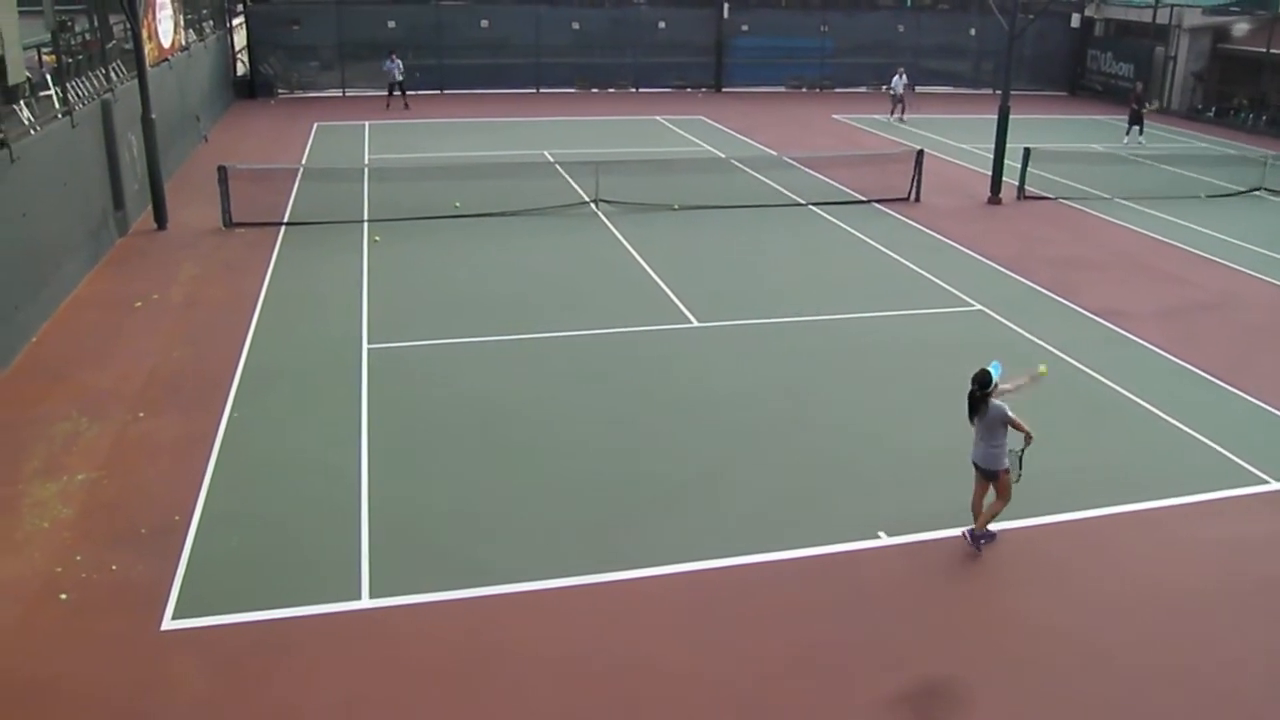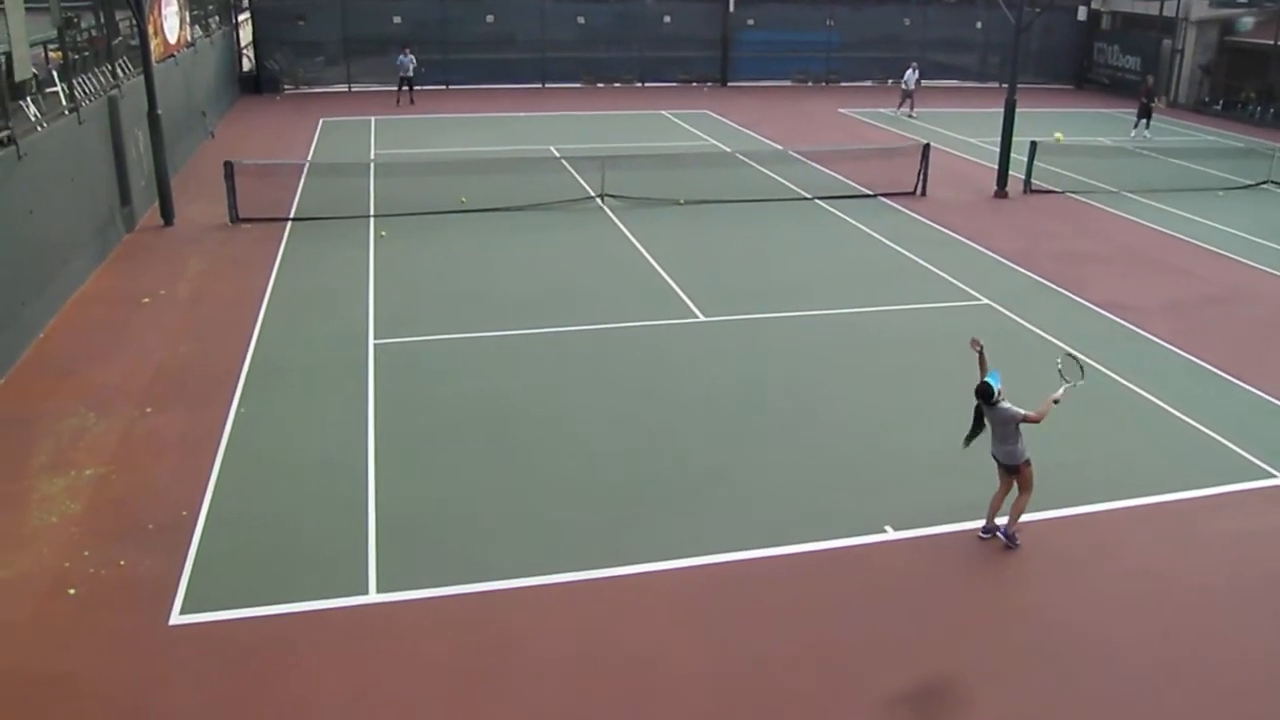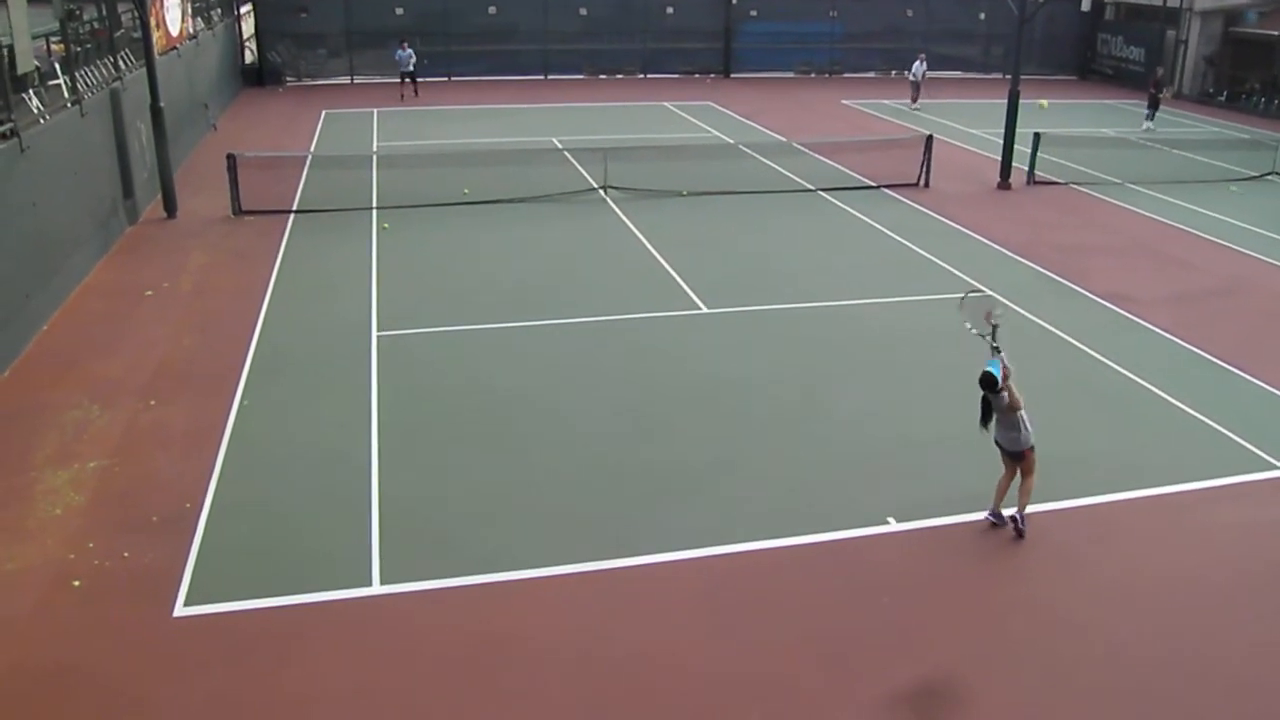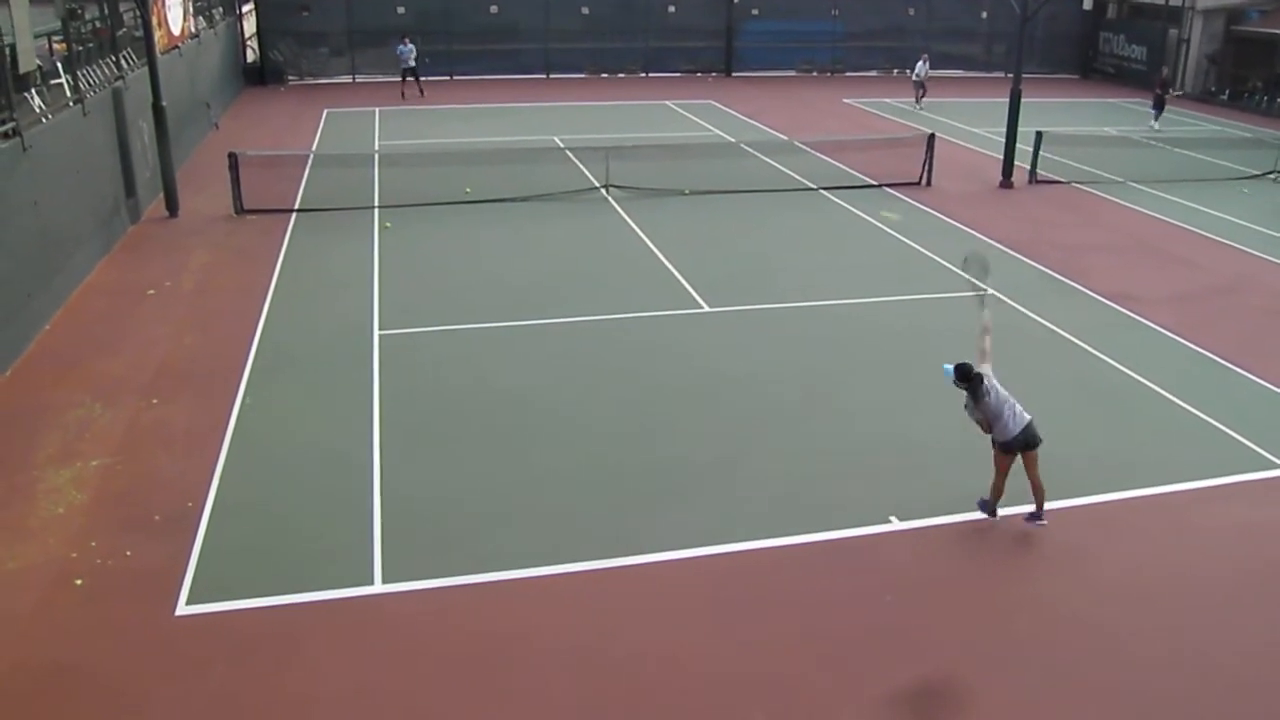
dt=0.4s
person 1, frame 1
left shoulder: (977, 399)
right shoulder: (999, 409)
left elbow: (1005, 388)
right elbow: (1019, 426)
left wrist: (1027, 380)
right wrist: (1029, 434)
left hip: (978, 457)
right hip: (996, 462)
left knee: (979, 493)
right knee: (1003, 499)
left ankle: (980, 531)
right ankle: (976, 531)
person 1, frame 2
left shoulder: (985, 402)
right shoulder: (1006, 412)
left elbow: (985, 373)
right elbow: (1037, 417)
left wrist: (980, 353)
right wrist: (1052, 398)
left hip: (999, 453)
right hip: (1016, 457)
left knee: (1004, 487)
right knee: (1025, 492)
left ankle: (988, 526)
right ankle: (1009, 530)
person 1, frame 3
left shoulder: (990, 391)
right shoulder: (1004, 399)
left elbow: (996, 361)
right elbow: (1017, 407)
right wrist: (1008, 382)
left hip: (1003, 440)
right hip: (1020, 444)
left knee: (1009, 473)
right knee: (1027, 477)
left ankle: (995, 512)
right ankle: (1020, 514)
person 1, frame 4
left shoulder: (971, 405)
right shoulder: (985, 376)
left elbow: (988, 430)
right elbow: (985, 349)
right wrist: (986, 325)
left hip: (1007, 441)
right hip: (1027, 428)
left knee: (1000, 476)
right knee: (1034, 474)
left ankle: (991, 506)
right ankle: (1039, 513)
